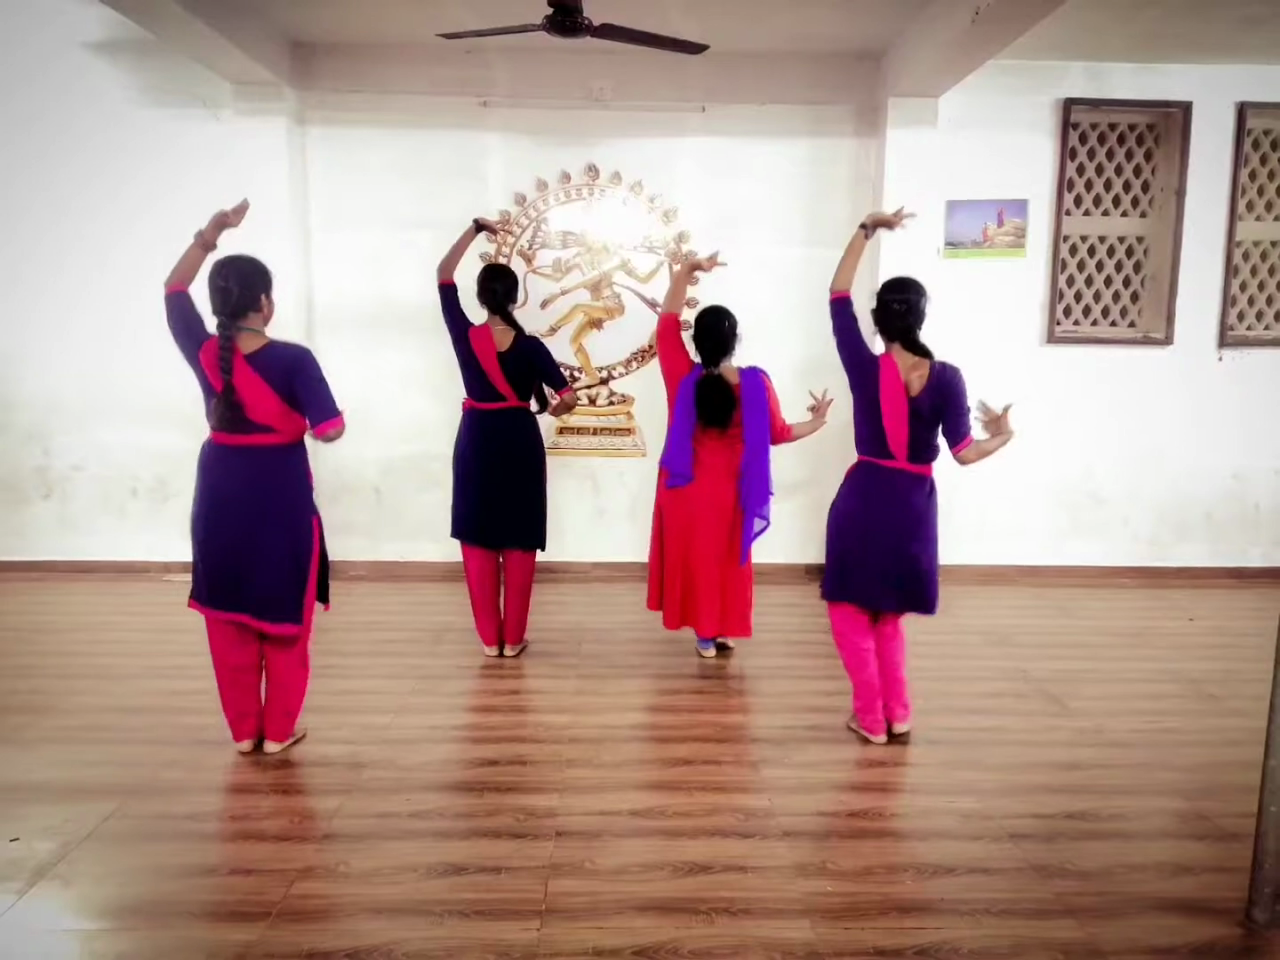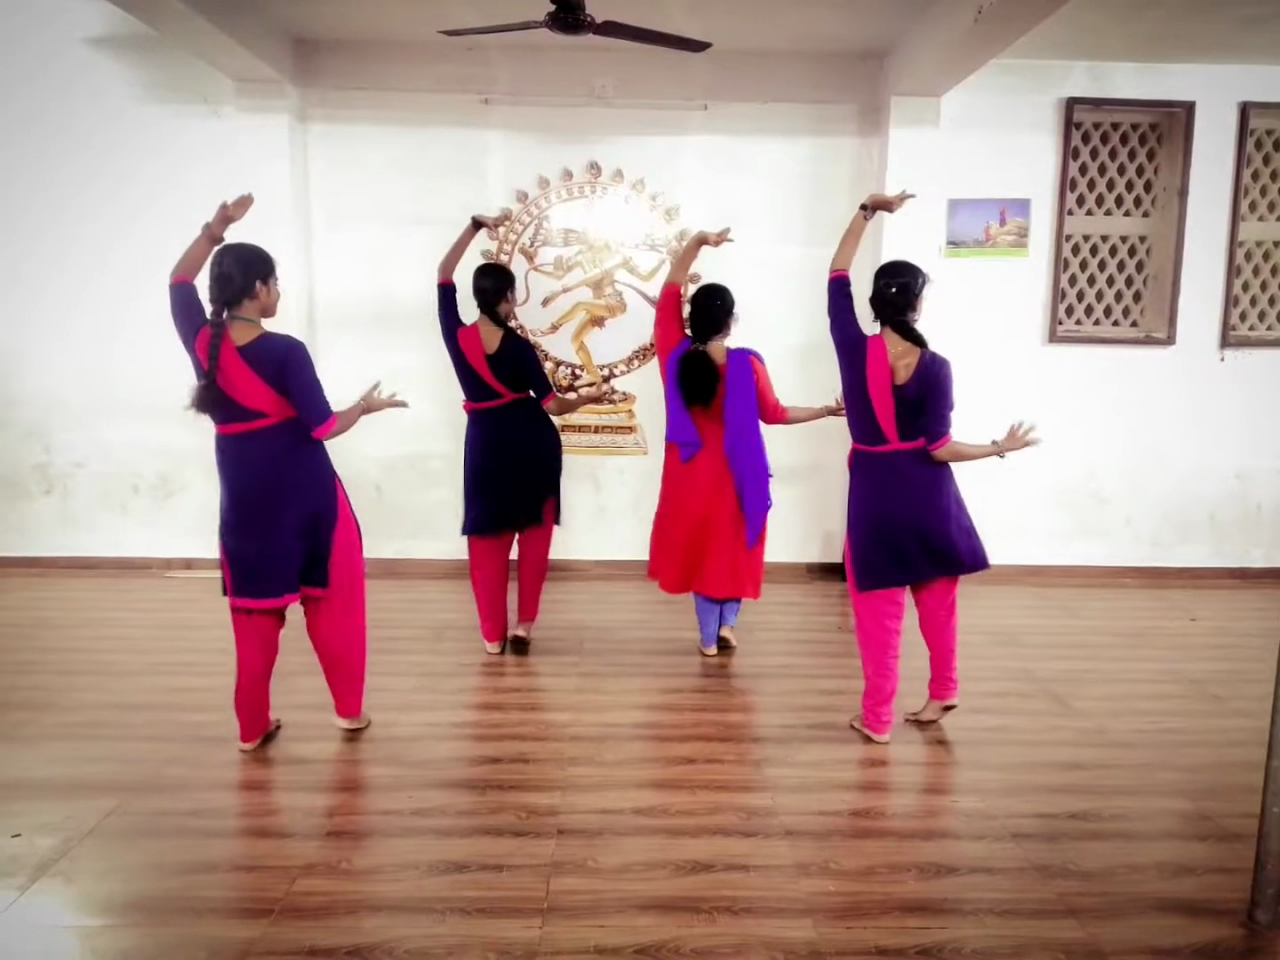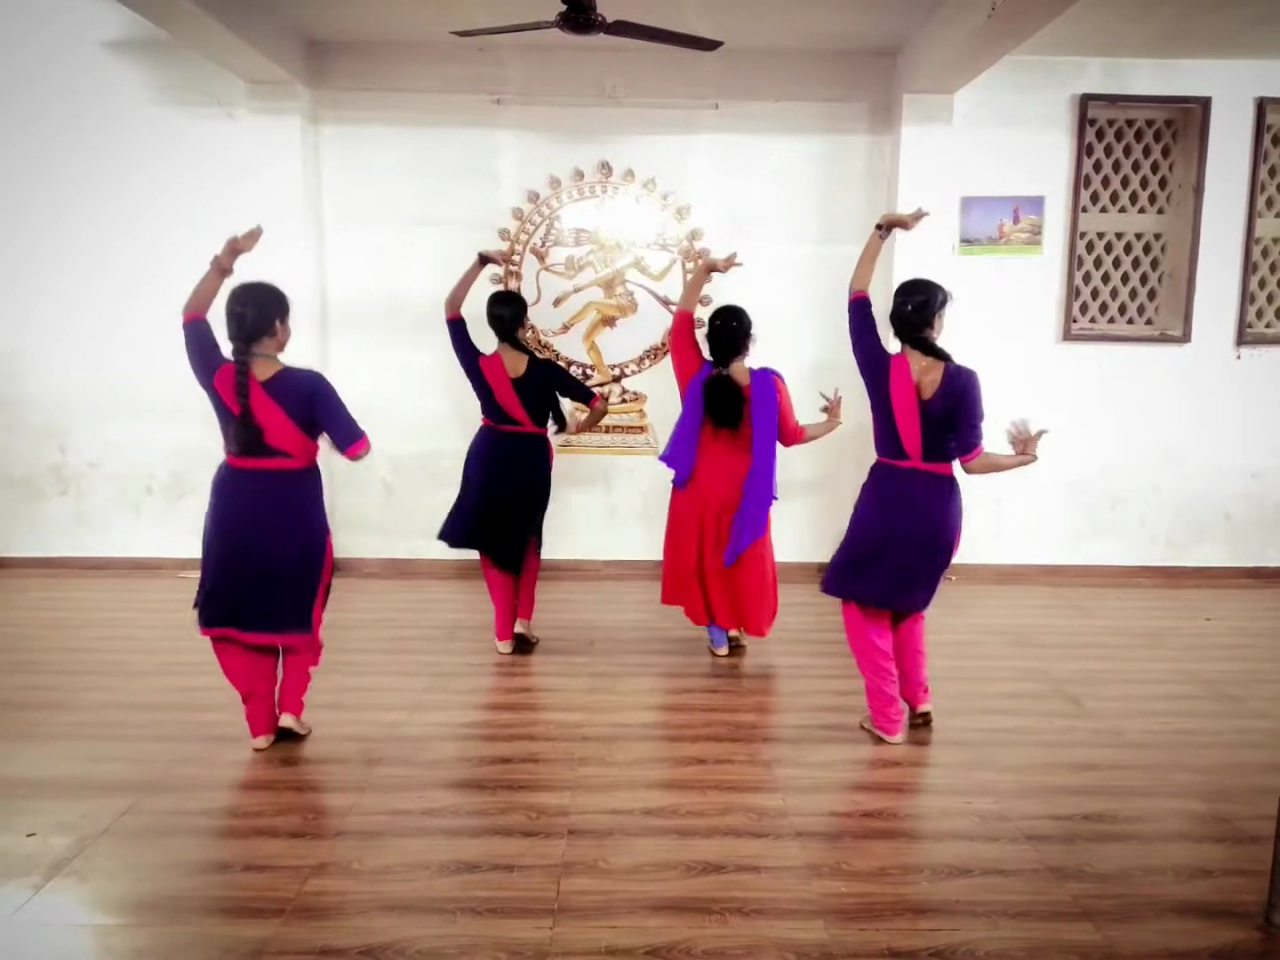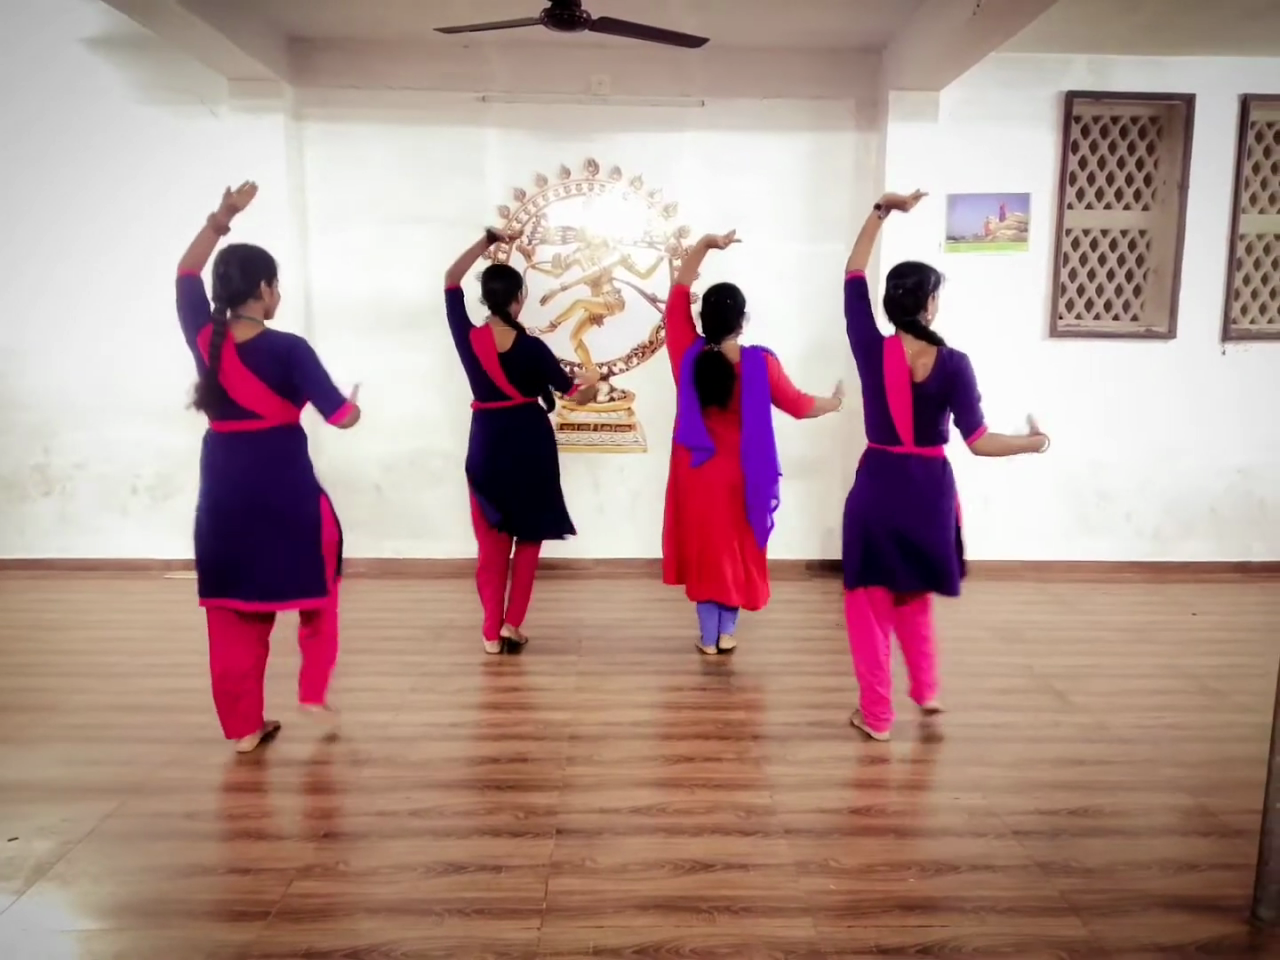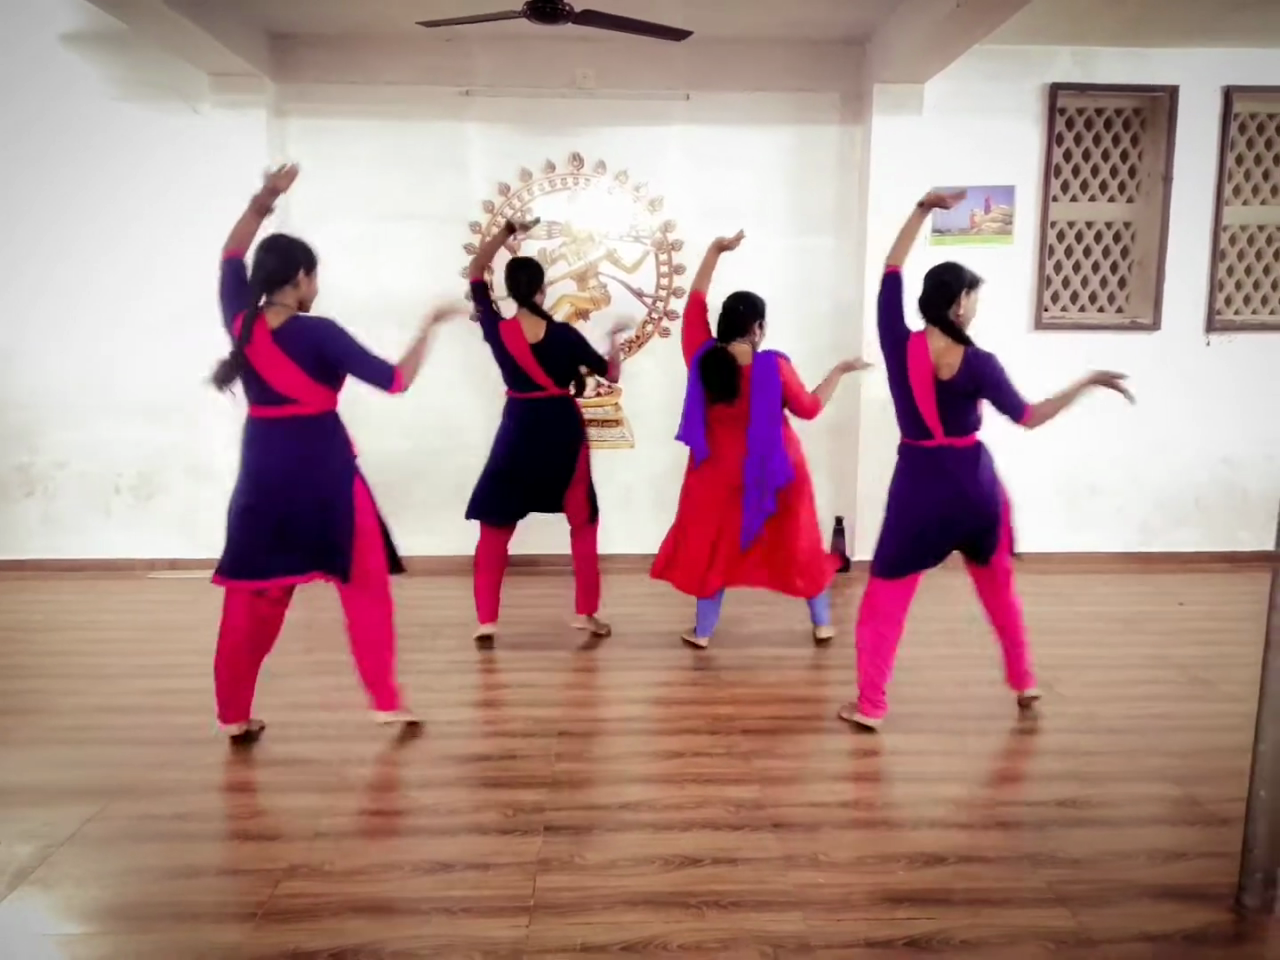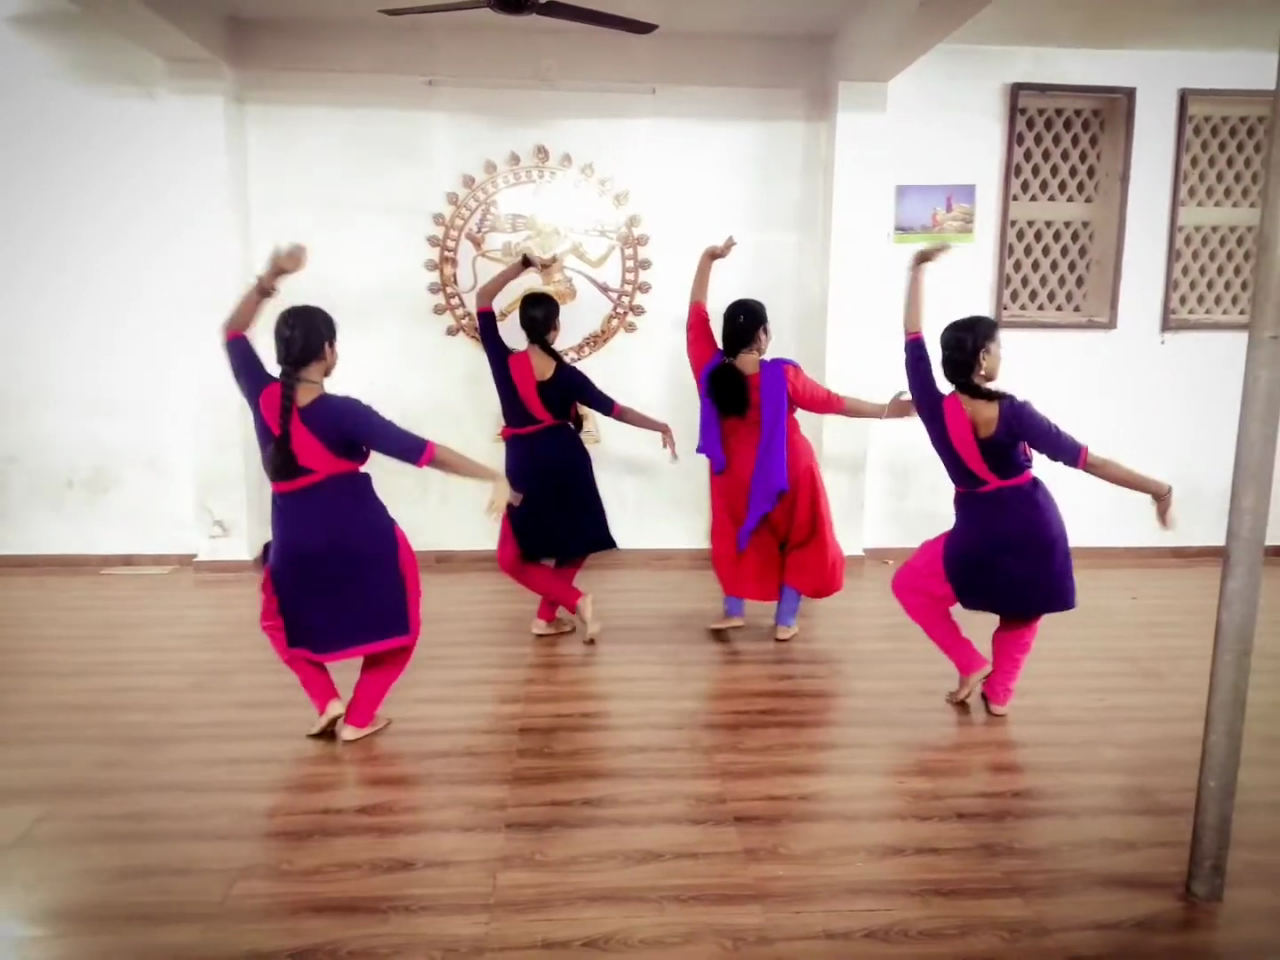
dt=0.5s
person 1, frame 1
left shoulder: (203, 354)
right shoulder: (293, 360)
left elbow: (173, 289)
right elbow: (331, 429)
left wrist: (210, 234)
right wrist: (301, 424)
left hip: (220, 496)
right hip: (281, 497)
left knee: (229, 616)
right knee: (285, 612)
left ankle: (245, 728)
right ankle: (278, 728)
person 1, frame 2
left shoulder: (201, 341)
right shoulder: (284, 351)
left elbow: (179, 280)
right elbow: (323, 427)
left wrist: (217, 225)
right wrist: (366, 406)
left hip: (243, 489)
right hip: (303, 486)
left knee: (254, 610)
right knee: (333, 599)
left ankle: (252, 727)
right ankle: (349, 709)
person 1, frame 3
left shoulder: (218, 376)
right shoulder: (307, 386)
left elbow: (192, 314)
right elbow: (357, 448)
left wrist: (226, 259)
right wrist: (348, 436)
left hip: (234, 516)
right hip: (296, 518)
left knee: (238, 620)
right knee: (298, 617)
left ankle: (263, 724)
right ankle: (290, 708)
person 1, frame 4
left shoulder: (203, 339)
right shoulder: (287, 349)
left elbow: (187, 273)
right elbow: (343, 416)
left wrist: (222, 216)
right wrist: (352, 405)
left hip: (223, 491)
right hip: (286, 490)
left knee: (234, 613)
right knee: (315, 594)
left ankle: (244, 727)
right ankle: (313, 693)
person 1, frame 5
left shoulder: (239, 325)
right shoulder: (317, 333)
left elbow: (231, 257)
right elbow: (395, 380)
left wrist: (262, 201)
right wrist: (427, 330)
left hip: (261, 472)
right hip: (323, 472)
left knee: (251, 598)
right knee: (365, 590)
left ankle: (234, 717)
right ankle: (387, 704)
person 1, frame 6
left shoulder: (263, 399)
right shoulder: (342, 413)
left elbow: (234, 333)
right elbow: (423, 451)
left wrist: (270, 280)
right wrist: (495, 478)
left hip: (295, 539)
right hip: (359, 531)
left knee: (285, 624)
right knee: (395, 627)
left ankle: (326, 700)
right ankle: (358, 718)
person 2, frame 1
left shoulder: (865, 368)
right shoulder: (946, 378)
left elbow: (838, 295)
right elbow: (964, 454)
left wrist: (867, 228)
right wrist: (1002, 436)
left hip: (864, 498)
right hip: (914, 504)
left knee: (852, 612)
right knee: (885, 615)
left ankle: (871, 718)
right ankle: (896, 711)
person 2, frame 2
left shoulder: (853, 349)
right shoulder: (933, 367)
left elbow: (836, 275)
right elbow: (940, 448)
left wrist: (868, 211)
right wrist: (1001, 447)
left hip: (874, 487)
right hip: (927, 488)
left knee: (878, 608)
right knee: (937, 594)
left ankle: (877, 718)
right ankle: (943, 690)
person 2, frame 3
left shoulder: (877, 368)
right shoulder: (962, 381)
left elbow: (857, 296)
right elbow: (973, 461)
left wrist: (882, 231)
right wrist: (1024, 455)
left hip: (885, 500)
right hip: (937, 507)
left knee: (869, 612)
right knee: (906, 606)
left ankle: (890, 718)
right ankle: (915, 700)
person 2, frame 4
left shoulder: (871, 350)
right shoulder: (953, 364)
left elbow: (853, 277)
right elbow: (979, 441)
left wrist: (881, 211)
right wrist: (1030, 443)
left hip: (877, 488)
right hip: (930, 491)
left knee: (868, 604)
right knee: (914, 600)
left ankle: (876, 716)
right ankle: (926, 690)
person 2, frame 5
left shoulder: (897, 346)
right shoulder: (977, 362)
left elbow: (890, 272)
right elbow: (1028, 416)
left wrist: (923, 210)
right wrist: (1086, 383)
left hip: (918, 480)
right hip: (974, 480)
left knee: (886, 596)
right knee: (998, 588)
left ankle: (870, 704)
right ankle: (1023, 680)
person 2, frame 6
left shoulder: (934, 409)
right shoulder: (1012, 414)
left elbow: (912, 338)
right elbow: (1082, 458)
left wrist: (917, 270)
right wrist: (1155, 488)
left hip: (979, 530)
right hip: (1033, 524)
left knee: (910, 584)
right knee: (1022, 612)
left ankle: (970, 664)
right ankle: (998, 693)
person 3, frame 1
left shoulder: (464, 336)
right shoulder: (529, 346)
left elbow: (443, 275)
right elbow: (568, 399)
left wrist: (475, 229)
right wrist: (551, 406)
left hip: (476, 441)
right hip: (521, 441)
left knee: (478, 545)
right knee: (519, 545)
left ankle: (489, 637)
right ankle: (513, 638)
person 3, frame 2
left shoulder: (457, 337)
right shoulder: (519, 347)
left elbow: (443, 275)
right elbow: (552, 405)
left wrist: (475, 226)
right wrist: (588, 396)
left hip: (485, 440)
right hip: (531, 437)
left knee: (488, 543)
right knee: (535, 535)
left ankle: (493, 635)
right ankle: (523, 626)
person 3, frame 3
left shoulder: (477, 365)
right shoulder: (545, 371)
left elbow: (451, 308)
right elbow: (600, 407)
left wrist: (482, 261)
right wrist: (583, 423)
left hip: (488, 459)
right hip: (530, 463)
left knee: (495, 550)
right knee: (524, 548)
left ankle: (505, 632)
right ankle: (522, 623)
person 3, frame 4
left shoulder: (467, 337)
right shoulder: (531, 347)
left elbow: (452, 279)
right elbow: (576, 395)
left wrist: (489, 239)
right wrist: (591, 382)
left hip: (486, 444)
right hip: (530, 442)
left knee: (491, 544)
right knee: (528, 540)
left ankle: (492, 632)
right ankle: (512, 625)
person 3, frame 5
left shoulder: (496, 329)
right shoulder: (563, 335)
left elbow: (477, 276)
right elbow: (610, 374)
left wrist: (504, 234)
right wrist: (617, 341)
left hip: (517, 431)
right hip: (563, 432)
left knee: (496, 527)
right knee: (583, 523)
left ankle: (487, 620)
right ankle: (587, 612)
person 3, frame 6
left shoulder: (503, 363)
right shoulder: (567, 375)
left elbow: (482, 300)
right elbow: (613, 409)
left wrist: (523, 264)
right wrist: (660, 426)
left hip: (525, 464)
right hip: (566, 460)
left knee: (515, 558)
right knee: (575, 541)
left ankle: (575, 602)
right ankle: (546, 617)
person 4, frame 1
left shoulder: (683, 378)
right shoulder: (755, 383)
left elbow: (667, 322)
right elbow: (777, 434)
left wrist: (687, 269)
right wrist: (817, 422)
left hip: (688, 490)
right hip: (731, 490)
left knee: (693, 558)
right knee: (726, 559)
left ankle: (705, 639)
right ankle: (722, 631)
person 4, frame 2
left shoulder: (675, 354)
right shoulder: (747, 364)
left elbow: (669, 293)
right elbow: (773, 413)
left wrist: (698, 241)
right wrist: (827, 411)
left hip: (690, 470)
right hip: (735, 471)
left knee: (701, 545)
right knee: (734, 543)
left ankle: (708, 637)
right ankle: (727, 625)
person 4, frame 3
left shoulder: (695, 378)
right shoulder: (769, 384)
left elbow: (682, 320)
right elbow: (789, 435)
left wrist: (706, 267)
right wrist: (831, 423)
left hip: (698, 490)
right hip: (745, 493)
left knee: (704, 561)
right knee: (742, 561)
left ankle: (719, 638)
right ankle: (735, 626)
person 4, frame 4
left shoulder: (686, 354)
right shoulder: (760, 362)
left elbow: (678, 295)
right elbow: (798, 406)
left wrist: (705, 244)
right wrist: (834, 401)
left hip: (695, 472)
right hip: (742, 474)
left knee: (705, 547)
right knee: (738, 548)
left ankle: (708, 638)
right ankle: (727, 632)
person 4, frame 5
left shoulder: (701, 357)
right shoulder: (774, 366)
left elbow: (696, 302)
right elbow: (809, 407)
left wrist: (716, 250)
right wrist: (839, 371)
left hip: (719, 471)
right hip: (775, 471)
left knee: (714, 542)
right knee: (796, 542)
left ankle: (702, 629)
right ankle: (822, 621)
person 4, frame 6
left shoulder: (709, 369)
right shoulder: (783, 376)
left elbow: (696, 316)
right elbow: (832, 403)
left wrist: (708, 259)
right wrist: (885, 410)
left hip: (734, 477)
right hip: (788, 474)
left knee: (738, 539)
right knee: (799, 541)
left ankle: (732, 611)
right ankle: (785, 621)
